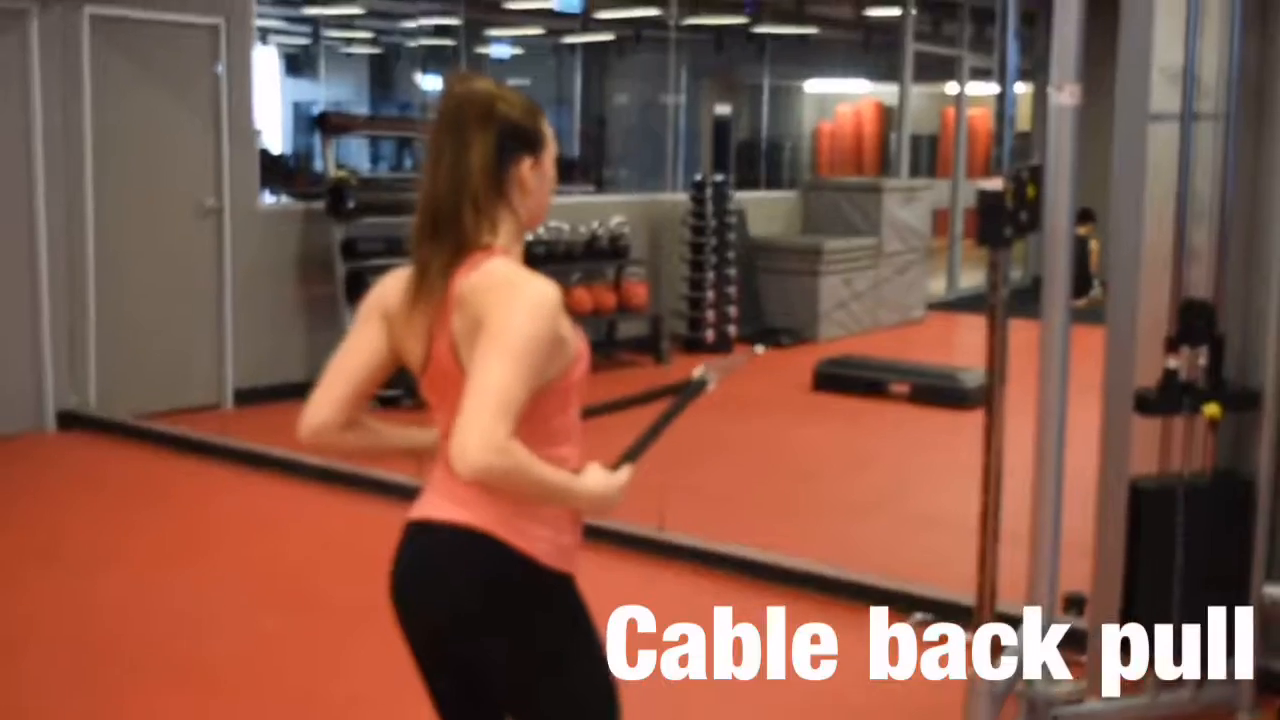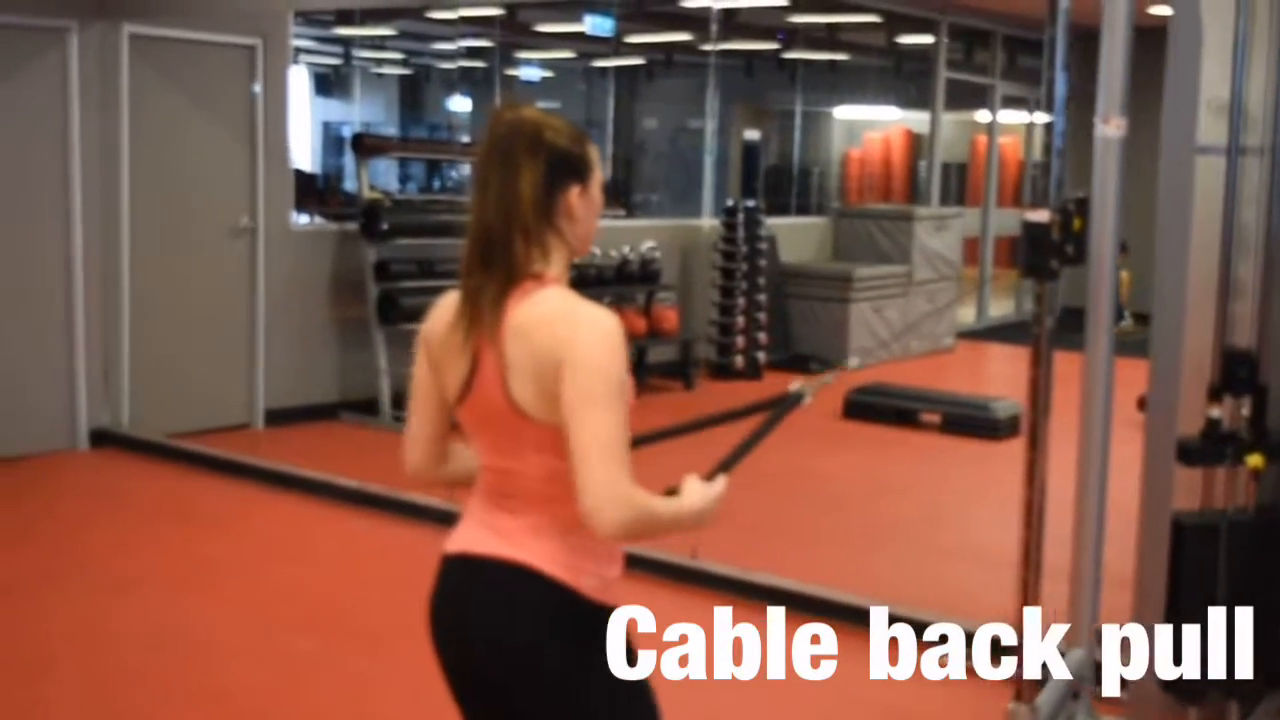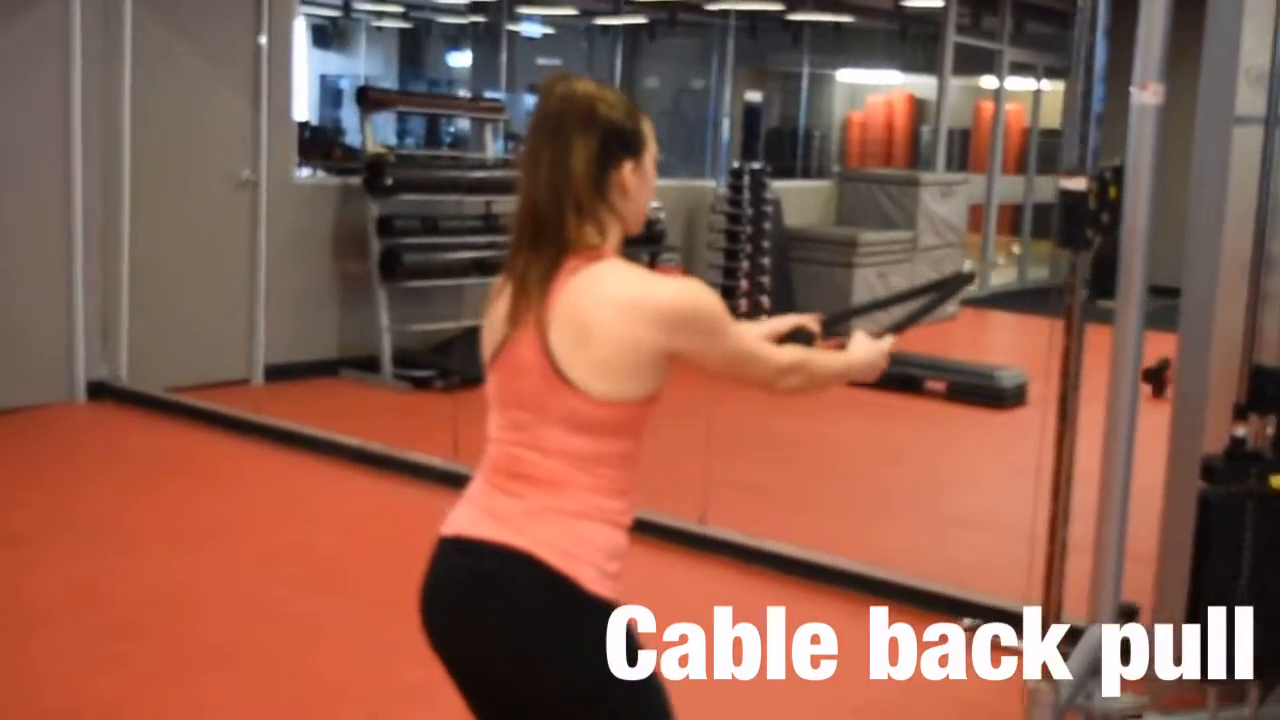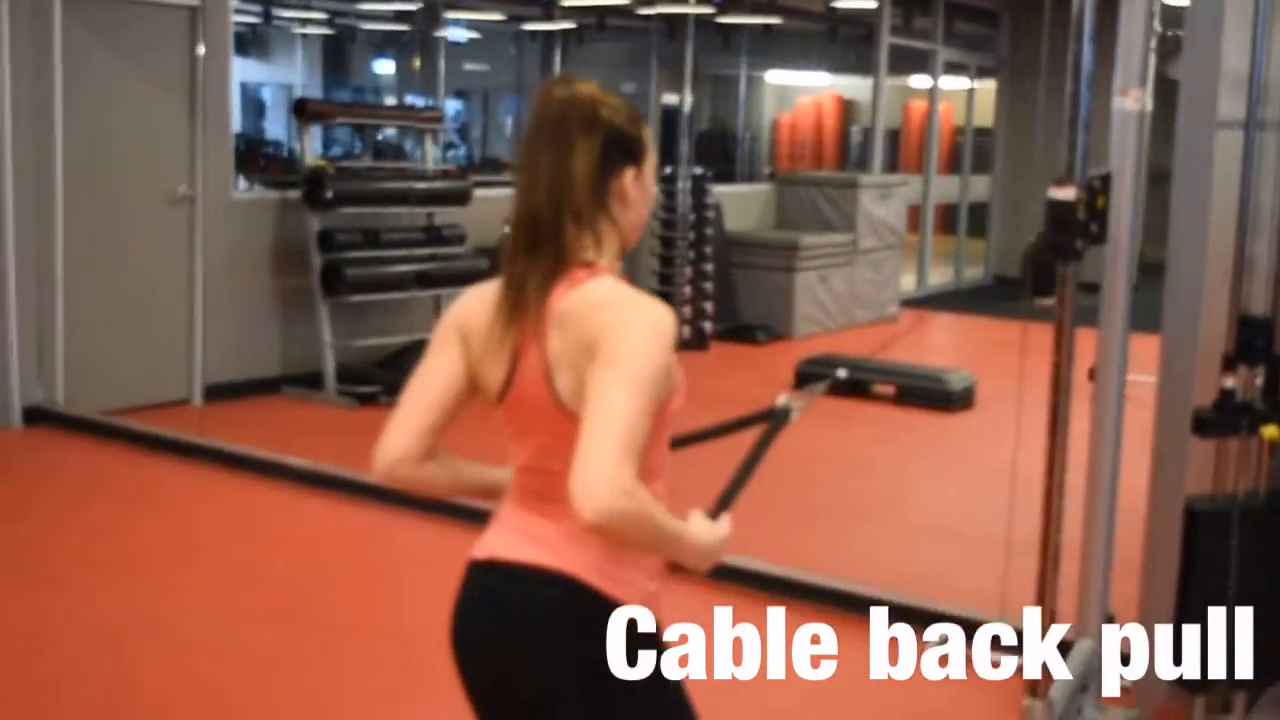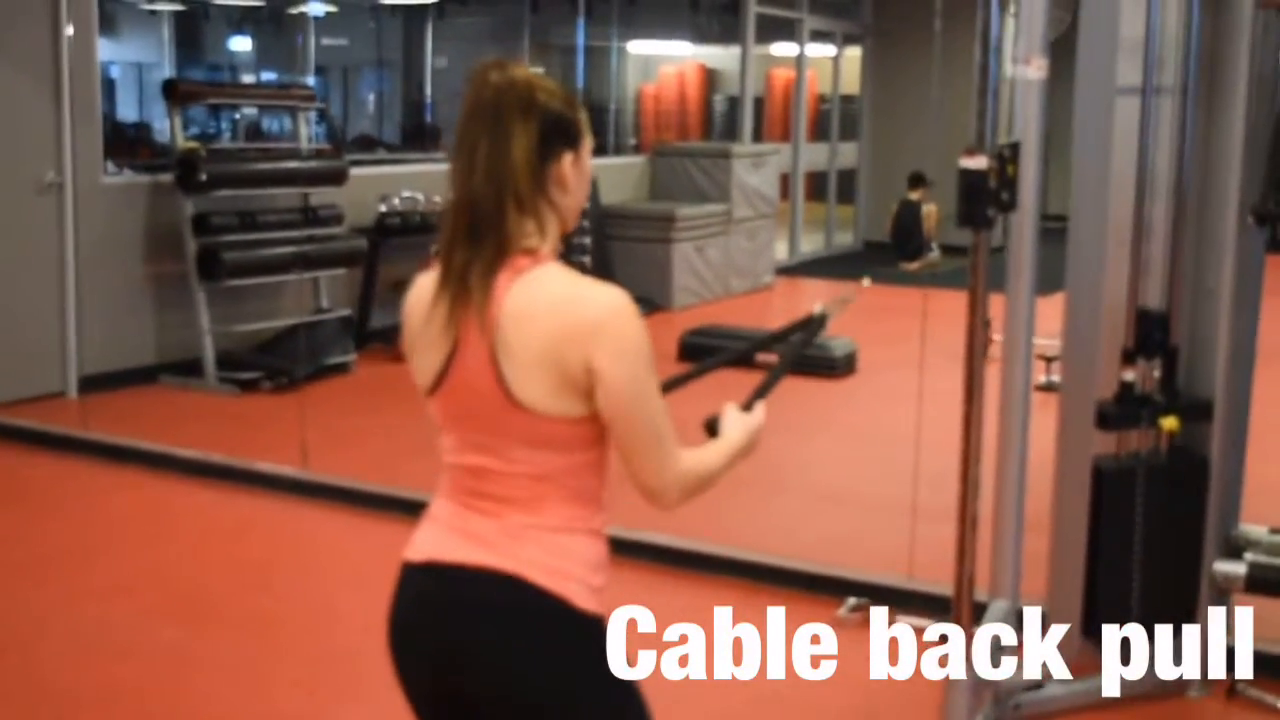
dt=1s
person 1, frame 1
left shoulder: (401, 291)
right shoulder: (525, 295)
left elbow: (321, 424)
right elbow: (481, 455)
right wrist: (582, 491)
left hip: (424, 564)
right hip: (509, 575)
person 1, frame 2
left shoulder: (448, 318)
right shoulder: (582, 327)
left elbow: (422, 463)
right elbow: (610, 511)
right wrist: (694, 506)
left hip: (459, 596)
right hip: (549, 606)
person 1, frame 3
left shoulder: (512, 290)
right shoulder: (660, 302)
right elbow: (781, 374)
left wrist: (752, 332)
right wrist: (857, 361)
left hip: (456, 577)
right hip: (550, 597)
person 1, frame 4
left shoulder: (480, 309)
right shoulder: (634, 317)
left elbow: (398, 460)
right elbow: (602, 497)
right wrist: (691, 543)
left hip: (486, 608)
right hip: (584, 622)
person 1, frame 5
left shoulder: (425, 298)
right shoulder: (593, 310)
right elbow: (664, 484)
right wrist: (734, 440)
left hip: (423, 604)
right hip: (534, 616)
